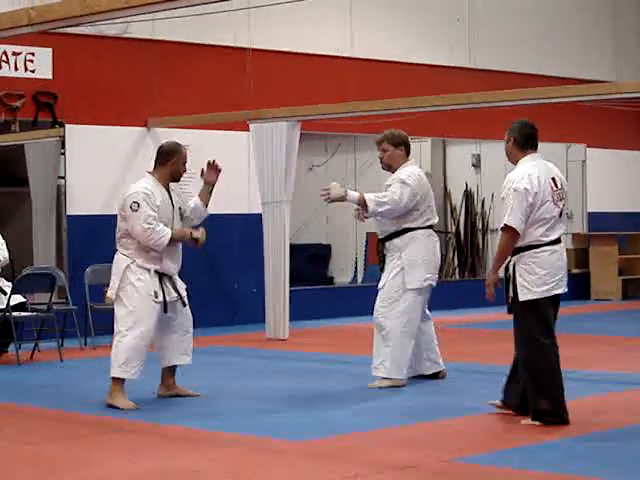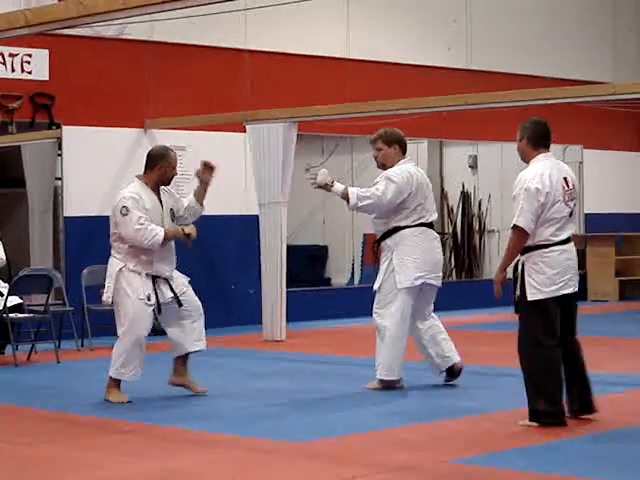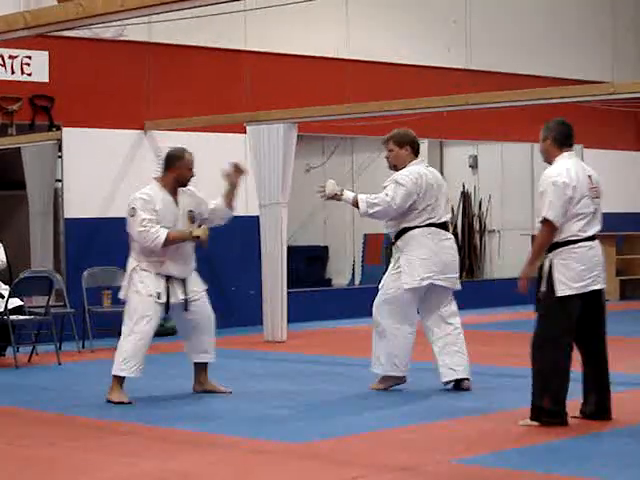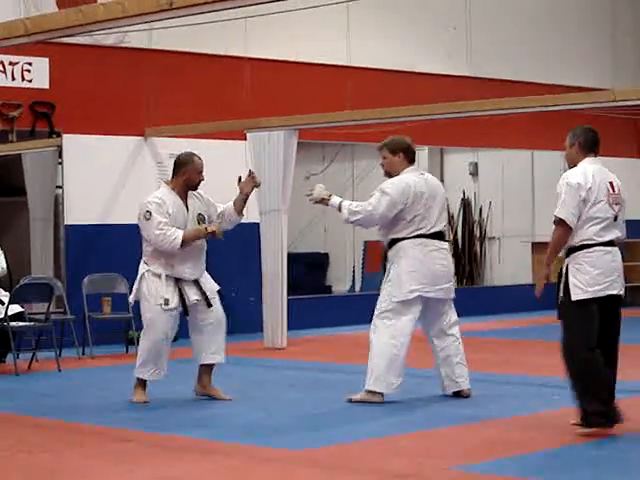
dt=0.3s
person 1, frame 1
left shoulder: (519, 178)
right shoulder: (553, 172)
left elbow: (511, 231)
left wrist: (494, 270)
left hip: (532, 265)
right hip: (553, 258)
left knee: (536, 341)
right knee: (530, 336)
left ankle: (550, 411)
right ankle: (517, 399)
person 1, frame 2
left shoulder: (531, 177)
right shoulder: (565, 171)
left elbow: (521, 231)
left wrist: (502, 268)
left hip: (541, 265)
right hip: (566, 259)
left knee: (537, 343)
right knee: (565, 338)
left ankle: (546, 412)
right ankle: (581, 402)
person 1, frame 3
left shoulder: (557, 173)
right shoulder: (587, 172)
left elbow: (549, 226)
left wrist: (530, 265)
left hip: (567, 262)
right hip: (591, 258)
left knee: (550, 341)
right knee: (592, 339)
left ankle: (548, 411)
right ankle: (597, 406)
person 1, frame 4
left shoulder: (576, 177)
right shoulder: (612, 180)
left elbow: (564, 227)
right elbow: (618, 231)
left wrist: (546, 266)
left hip: (585, 267)
right hip: (611, 264)
left knee: (579, 346)
right knee: (604, 344)
left ankle: (599, 413)
right ankle: (599, 413)
person 2, frame 1
left shoulder: (409, 177)
right shoulder: (404, 177)
left elbow: (389, 204)
right elbow: (397, 210)
left wrist: (349, 196)
right wrist: (369, 210)
left hip: (411, 251)
right hip: (411, 251)
left knee: (390, 310)
right knee: (414, 313)
left ankle: (391, 373)
right ankle: (431, 366)
person 2, frame 2
left shoulder: (397, 175)
right shoulder: (417, 174)
left elbow: (374, 199)
left wrist: (334, 187)
left hip: (407, 249)
right hip: (424, 247)
left knee: (390, 314)
right knee: (422, 313)
left ankle: (389, 375)
right ankle: (448, 361)
person 2, frame 3
left shoulder: (406, 178)
right shoulder: (433, 175)
left elbow: (384, 205)
left wrist: (344, 195)
left hip: (418, 250)
right hip: (440, 247)
left knee: (389, 311)
right knee: (442, 315)
left ankle: (392, 372)
right ankle: (459, 374)
person 2, frame 4
left shoulder: (396, 186)
right shoulder: (435, 184)
left elbow: (369, 214)
left wrist: (331, 200)
left hip: (412, 259)
right hip: (438, 256)
left knee: (388, 325)
right knee: (443, 325)
left ankle: (376, 388)
right ankle: (459, 383)
person 3, frame 1
left shoulder: (171, 192)
right shoulder: (141, 192)
left elbow: (192, 214)
right elbow: (148, 233)
left wrist: (208, 186)
right wrist: (187, 236)
left hip: (163, 274)
right hip: (137, 272)
left knee: (179, 323)
right knee: (136, 330)
left ankle: (168, 384)
right ankle: (116, 390)
person 3, frame 2
left shoulder: (165, 194)
right shoulder: (129, 197)
left elbow: (188, 211)
right elbow: (141, 236)
left wrist: (202, 185)
right wrist: (179, 233)
left hip: (162, 273)
right hip: (132, 276)
left knee: (189, 311)
right knee: (133, 332)
left ankle: (180, 372)
right ankle: (113, 386)
person 3, frame 3
left shoulder: (189, 195)
right shoulder: (143, 199)
left elbow: (218, 214)
right elbow: (148, 238)
left wrist: (232, 187)
right wrist: (188, 234)
left hip: (183, 276)
right hip: (149, 276)
left knee: (202, 322)
right knee: (139, 330)
left ankle: (202, 380)
right ankle: (116, 387)
person 3, frame 4
left shoulder: (199, 199)
right shoulder: (156, 203)
left elbow: (226, 217)
right elbow: (164, 239)
left wrist: (244, 195)
right wrist: (203, 232)
left hip: (194, 277)
right hip: (160, 280)
left knee: (213, 322)
right knee: (157, 334)
left ankle: (204, 383)
right ankle: (140, 386)
